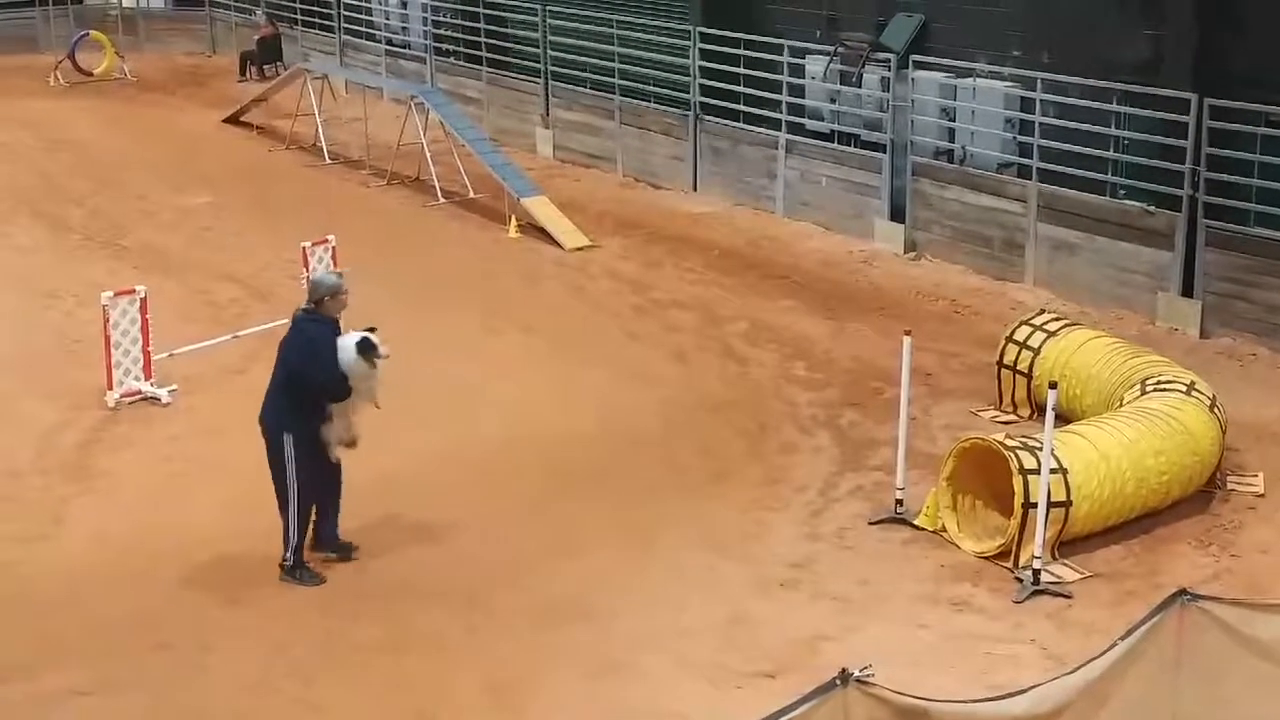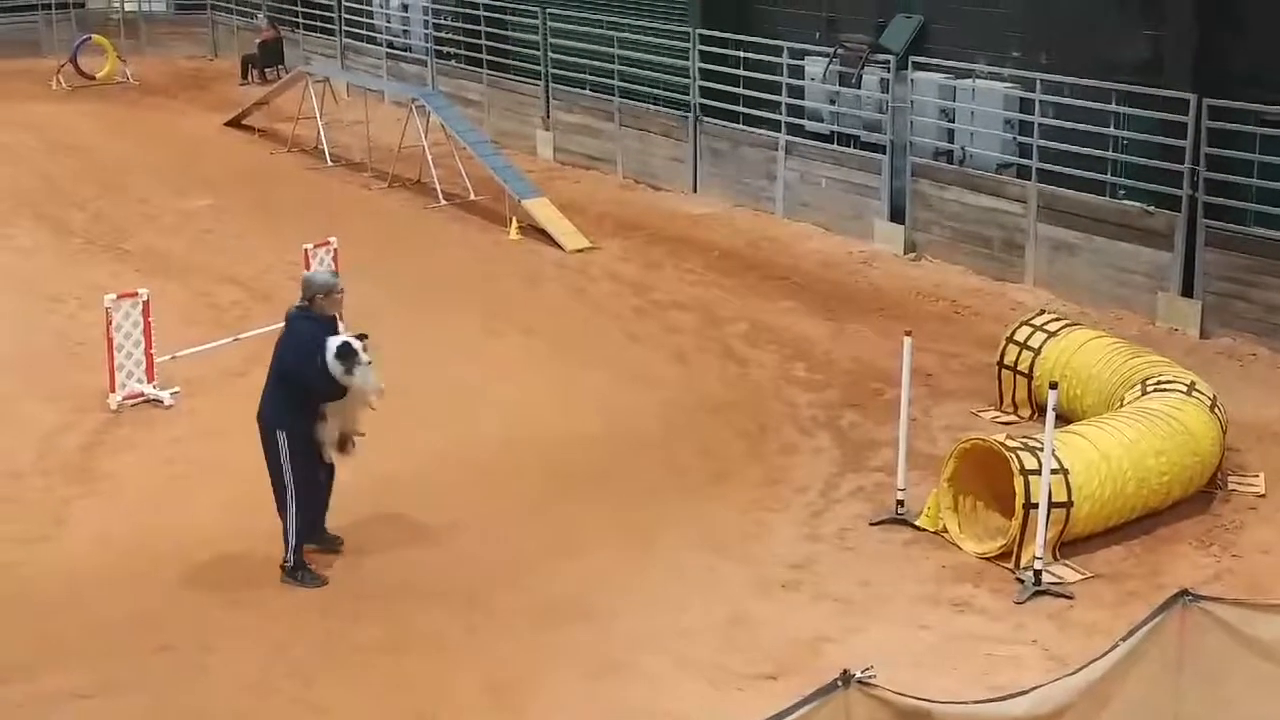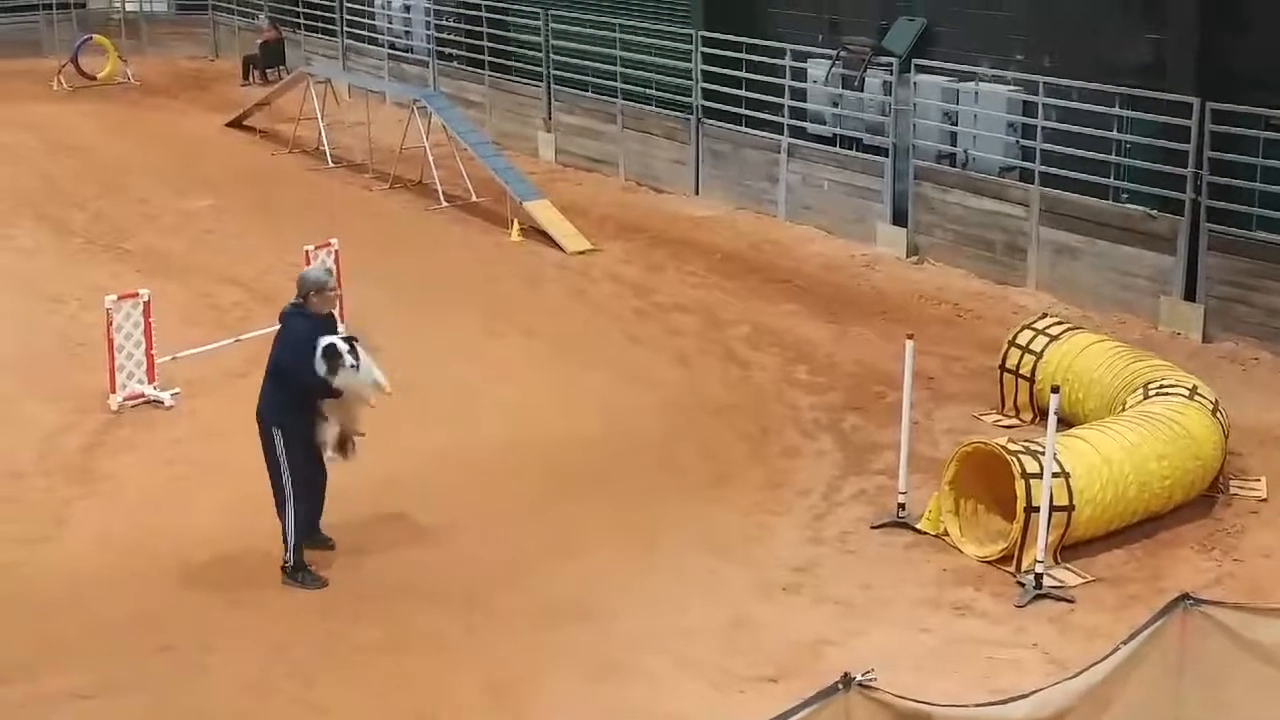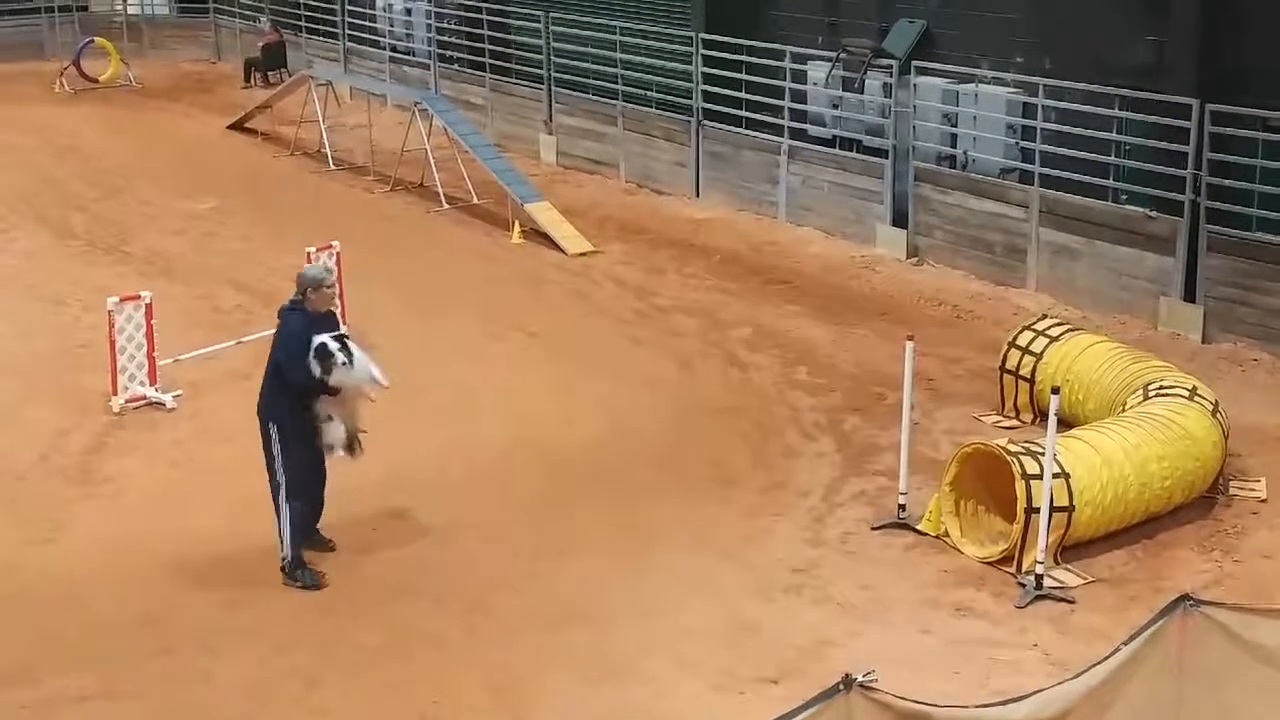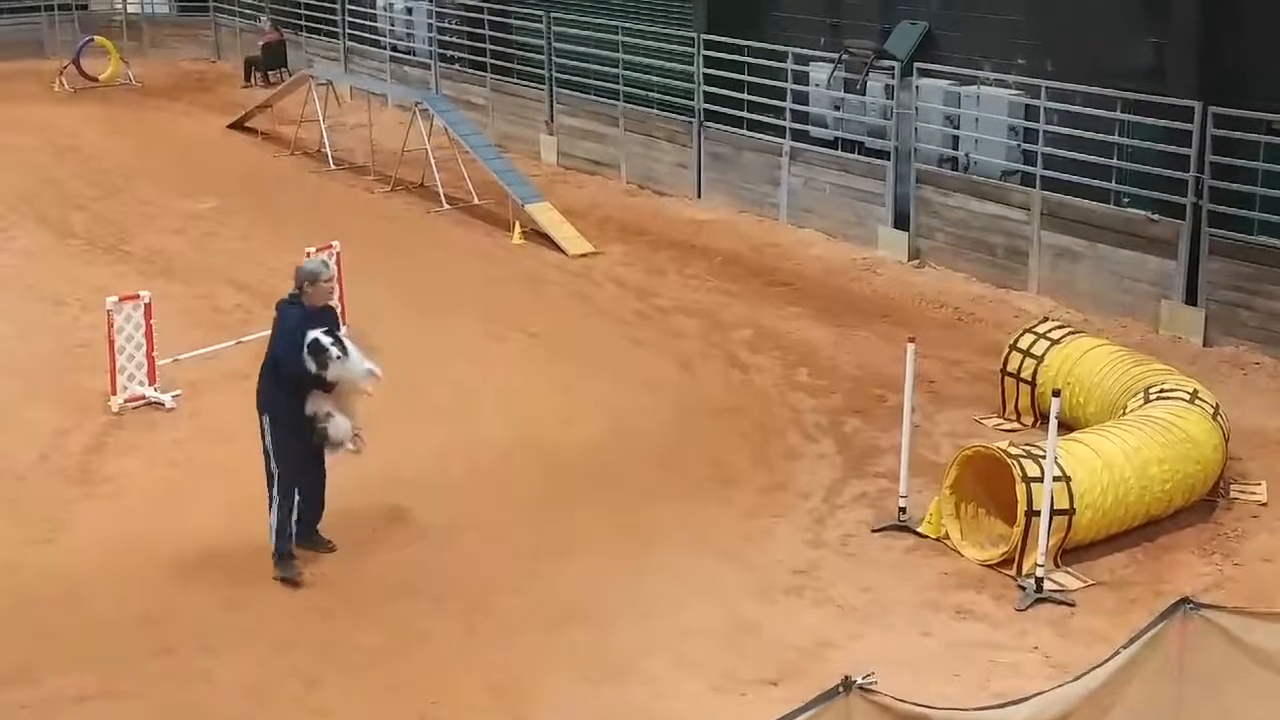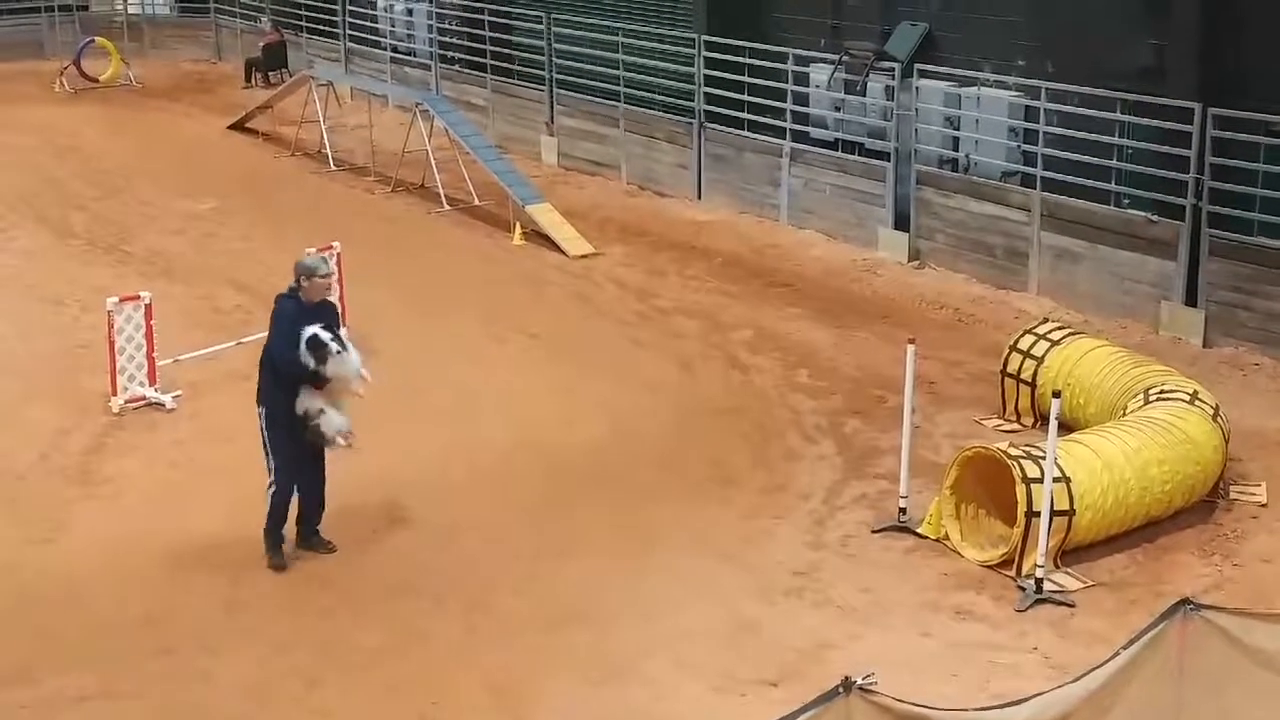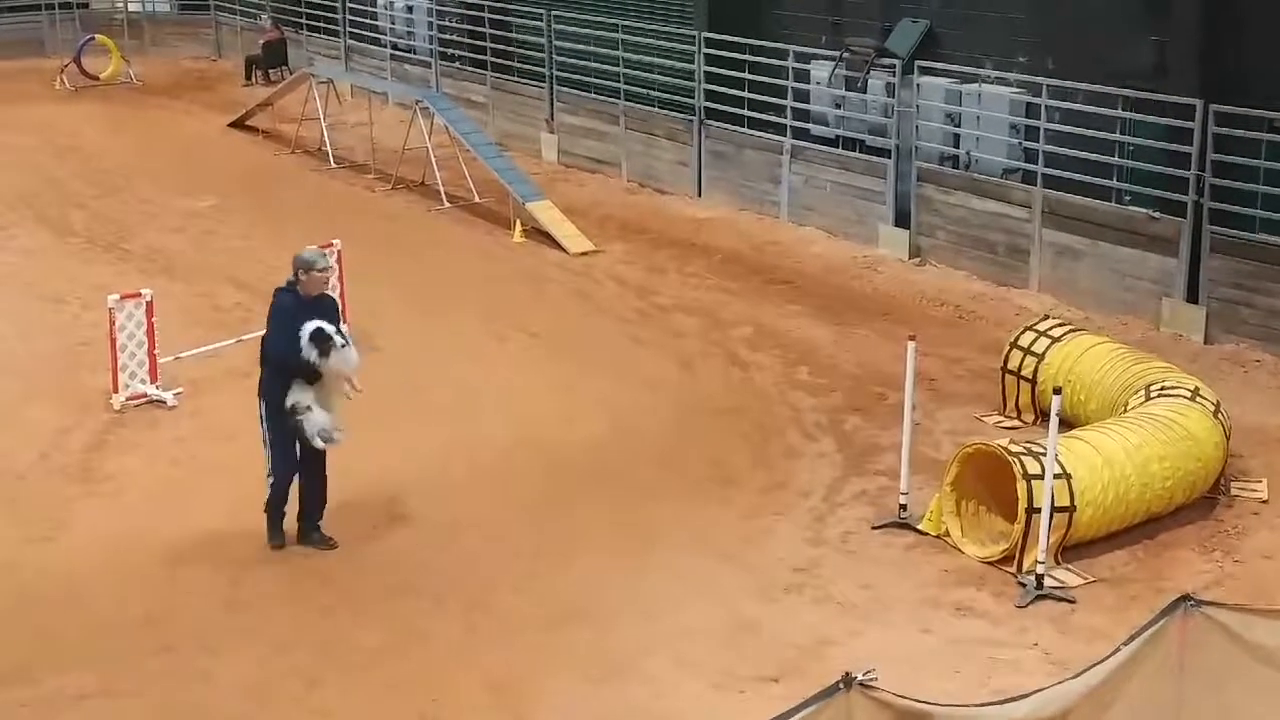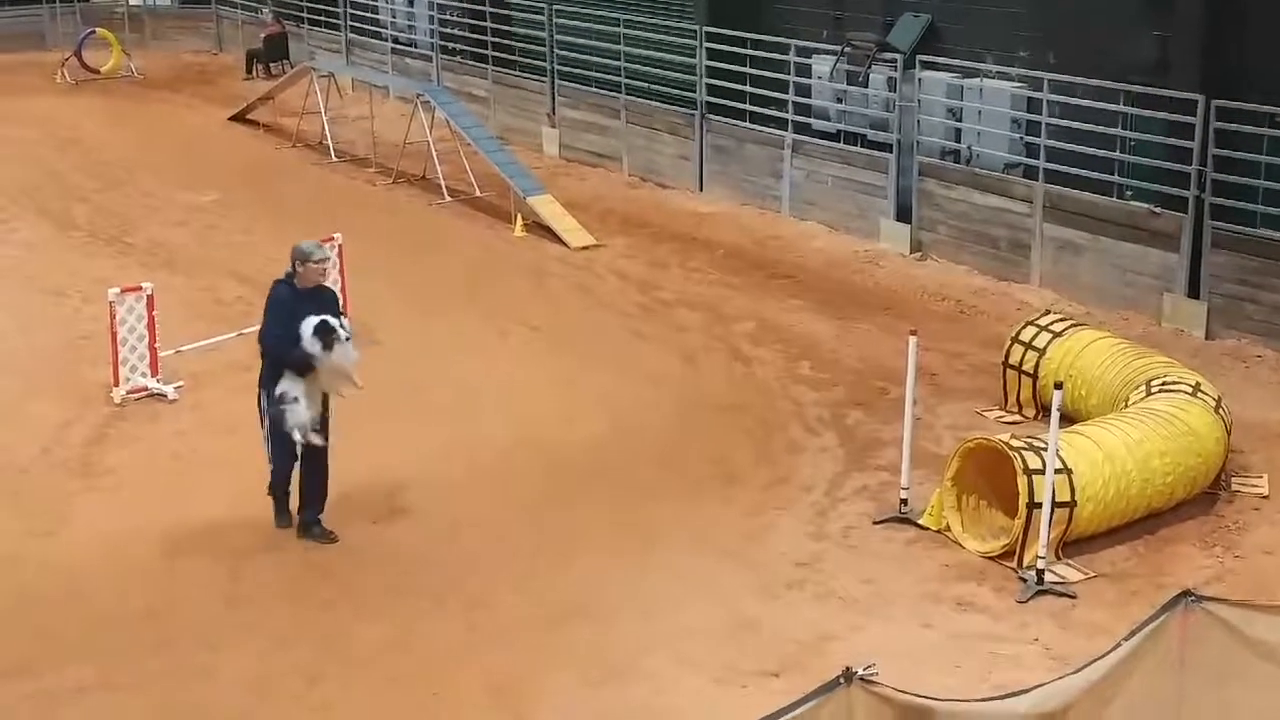
dt=0.1s
person 1, frame 1
left shoulder: (322, 326)
right shoulder: (313, 335)
left elbow: (326, 375)
right elbow: (330, 388)
right wrist: (350, 388)
left hip: (304, 417)
right hip: (286, 422)
left knee: (329, 473)
right knee: (297, 492)
left ankle: (327, 538)
right ankle: (292, 564)
person 1, frame 2
left shoulder: (322, 323)
right shoulder: (305, 333)
left elbow: (321, 373)
right elbow: (318, 386)
right wrist: (344, 387)
left hip: (301, 415)
right hip: (282, 419)
left knee: (321, 471)
right knee: (295, 491)
left ankle: (314, 532)
right ankle: (293, 565)
person 1, frame 3
left shoulder: (326, 322)
right shoulder: (297, 330)
right elbow: (306, 381)
right wrist: (337, 389)
left hip: (305, 413)
right hip: (280, 418)
left knee: (316, 475)
right knee: (293, 489)
left ankle: (308, 531)
right ankle: (294, 567)
person 1, frame 4
left shoulder: (328, 319)
right shoulder: (294, 326)
right elbow: (299, 376)
right wrist: (333, 387)
left hip: (306, 410)
right hip: (281, 414)
left knee: (315, 474)
right knee: (289, 486)
left ankle: (307, 532)
right ankle: (293, 565)
person 1, frame 5
left shoulder: (329, 315)
right shoulder: (290, 318)
right elbow: (292, 368)
left wrist: (333, 377)
right wrist: (327, 382)
left hip: (309, 406)
right hip: (279, 408)
left knee: (314, 472)
right knee: (285, 480)
left ankle: (307, 531)
right ankle: (283, 557)
person 1, frame 6
left shoulder: (328, 311)
right shoulder: (286, 312)
right elbow: (284, 361)
left wrist: (328, 376)
right wrist: (320, 378)
right hip: (278, 402)
left knee: (313, 470)
right knee: (284, 472)
left ankle: (308, 531)
right ankle: (273, 539)
person 1, frame 7
left shoulder: (329, 306)
right shoulder: (284, 305)
right elbow: (277, 353)
right wrist: (314, 371)
right hip: (277, 396)
left knee: (314, 463)
right knee: (283, 466)
left ankle: (309, 527)
right ankle: (274, 520)
person 1, frame 8
left shoulder: (328, 297)
right shoulder: (281, 297)
right elbow: (270, 344)
right wrist: (305, 364)
right hip: (279, 386)
left knee: (316, 455)
right knee: (283, 454)
left ankle: (310, 520)
right ankle: (281, 503)
